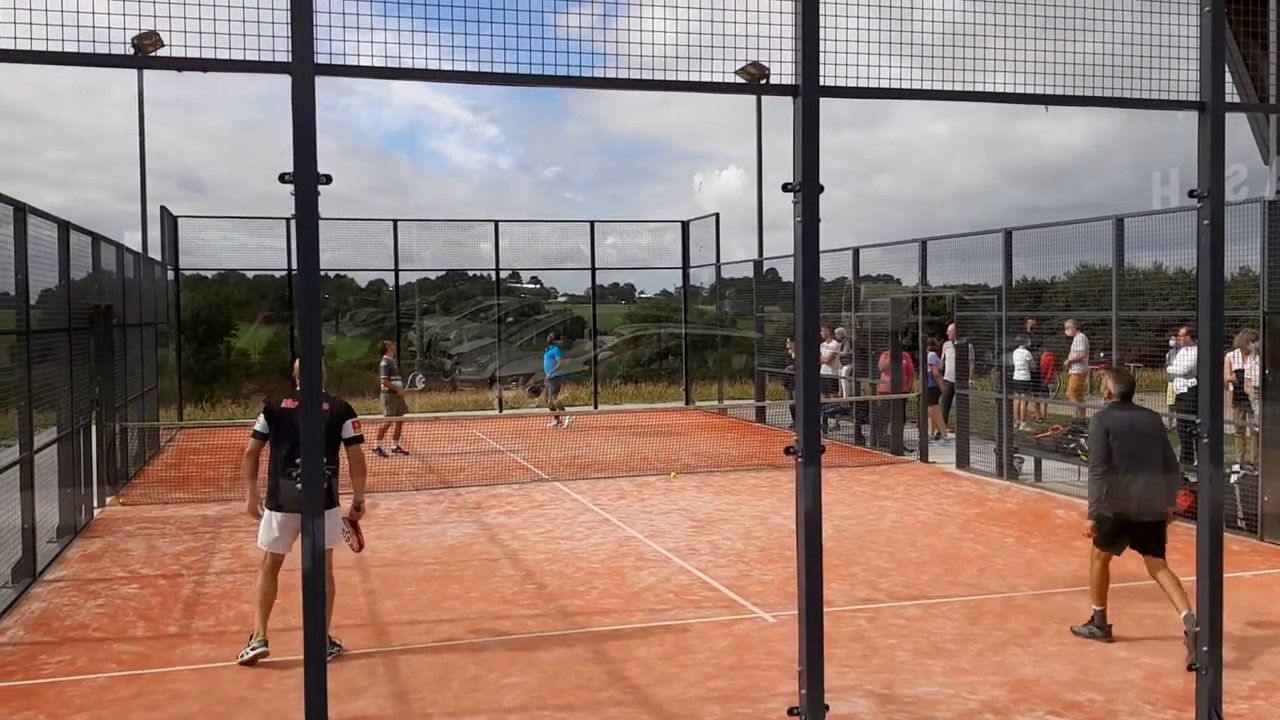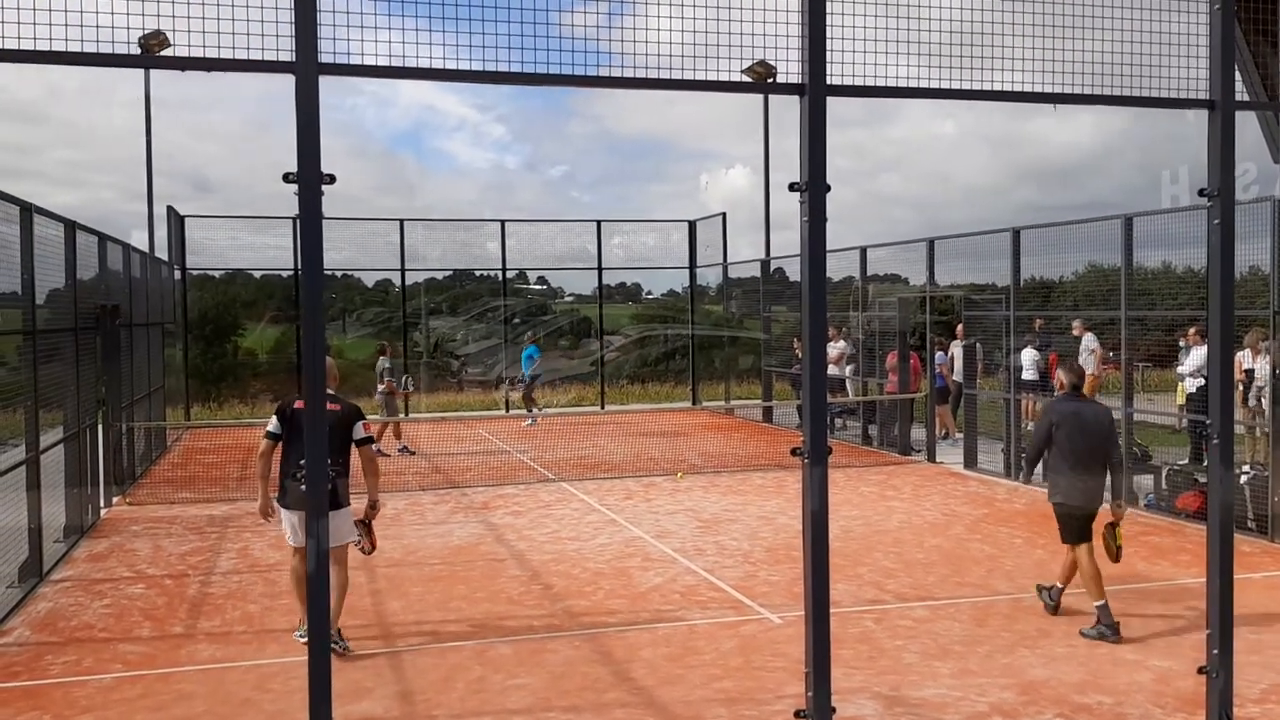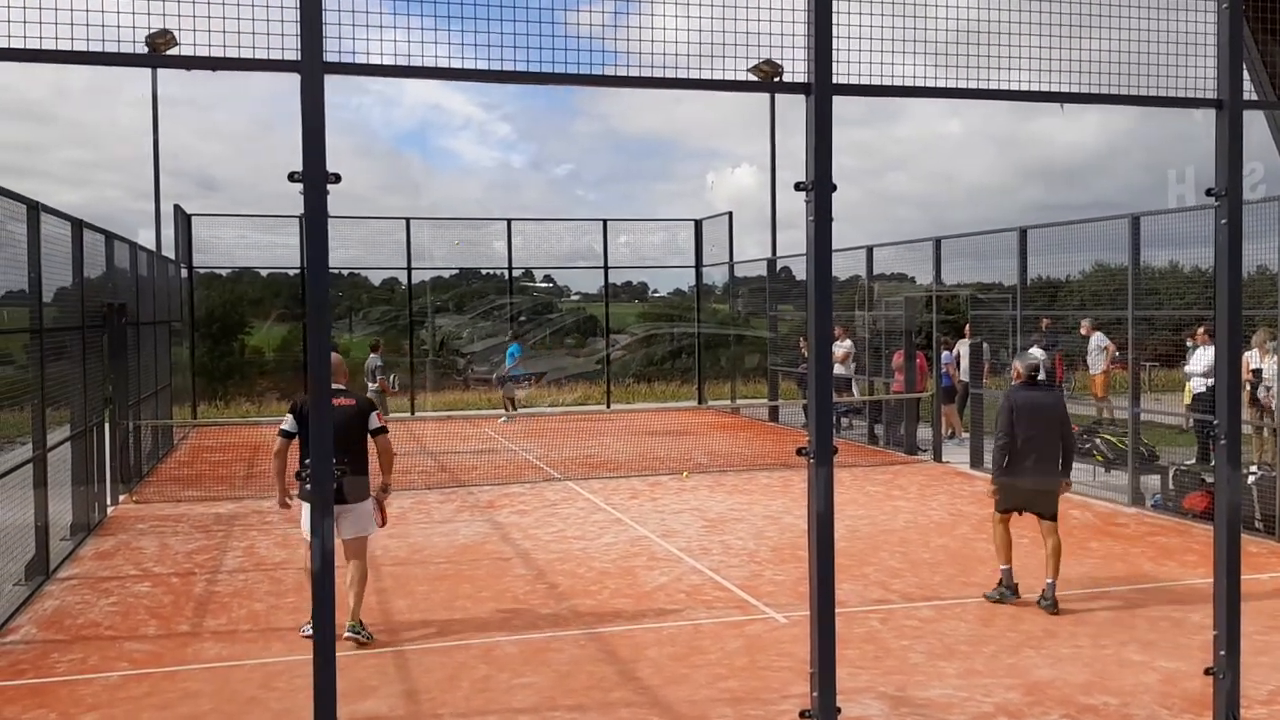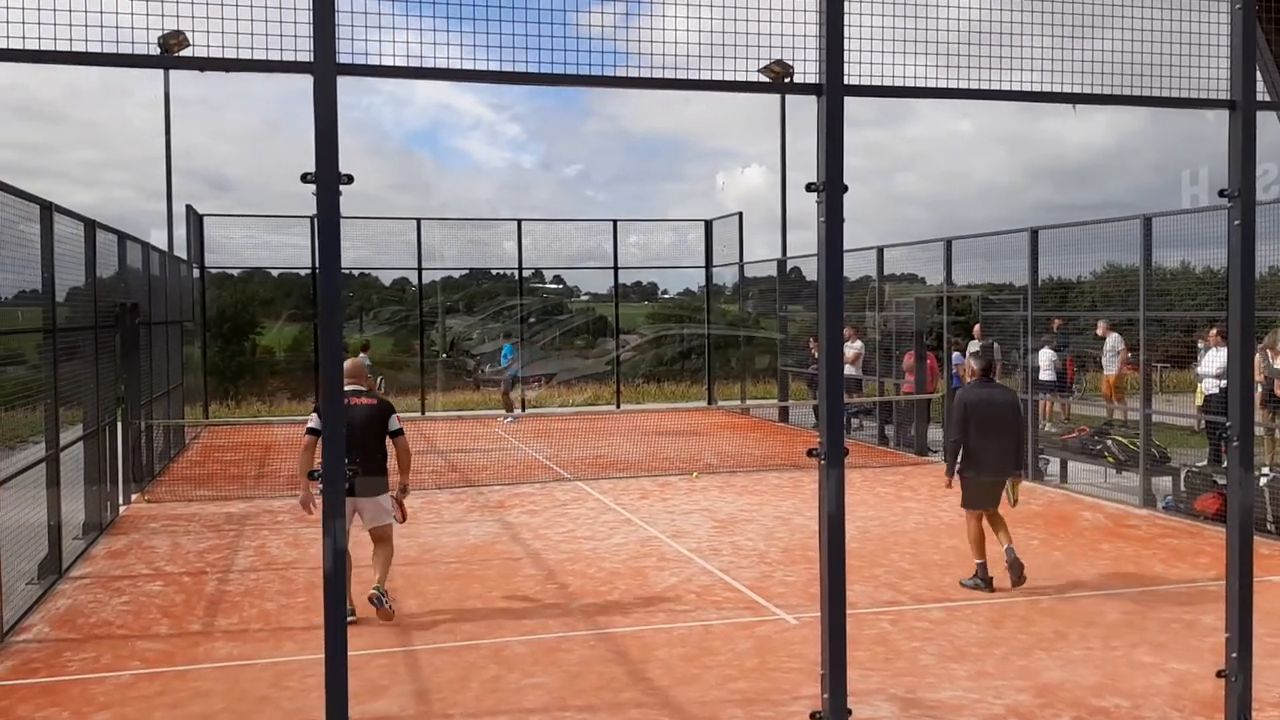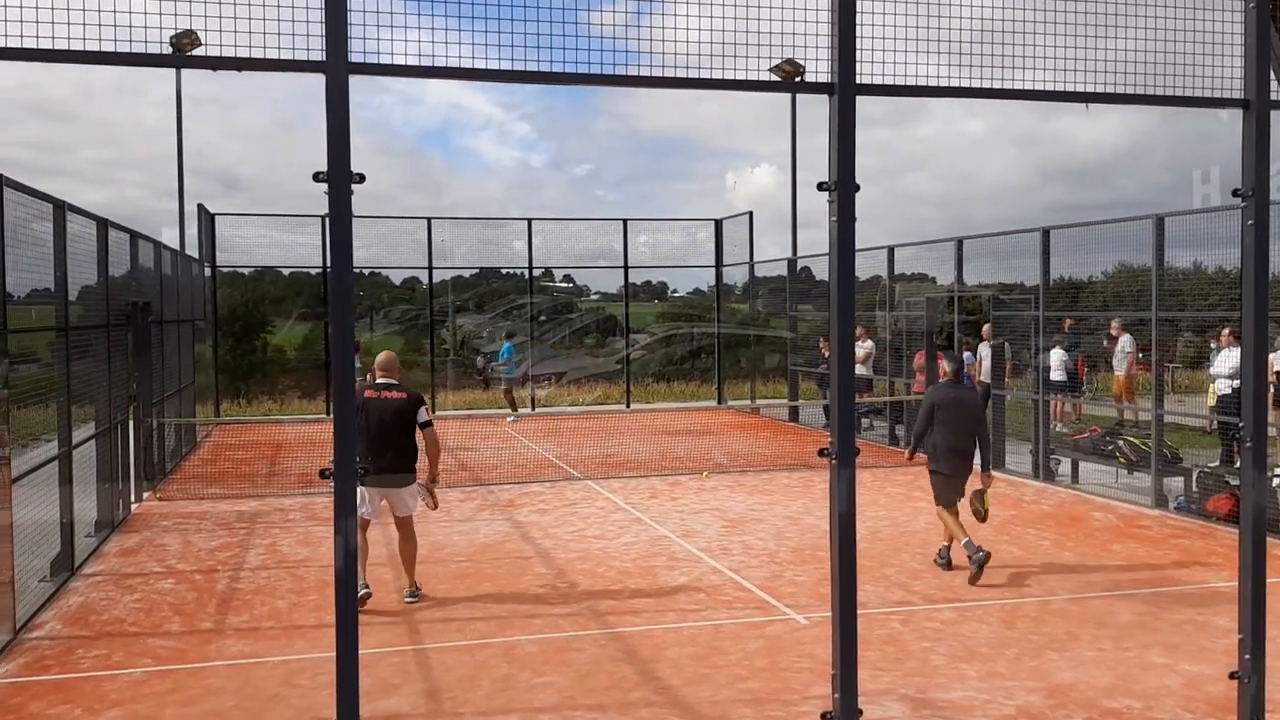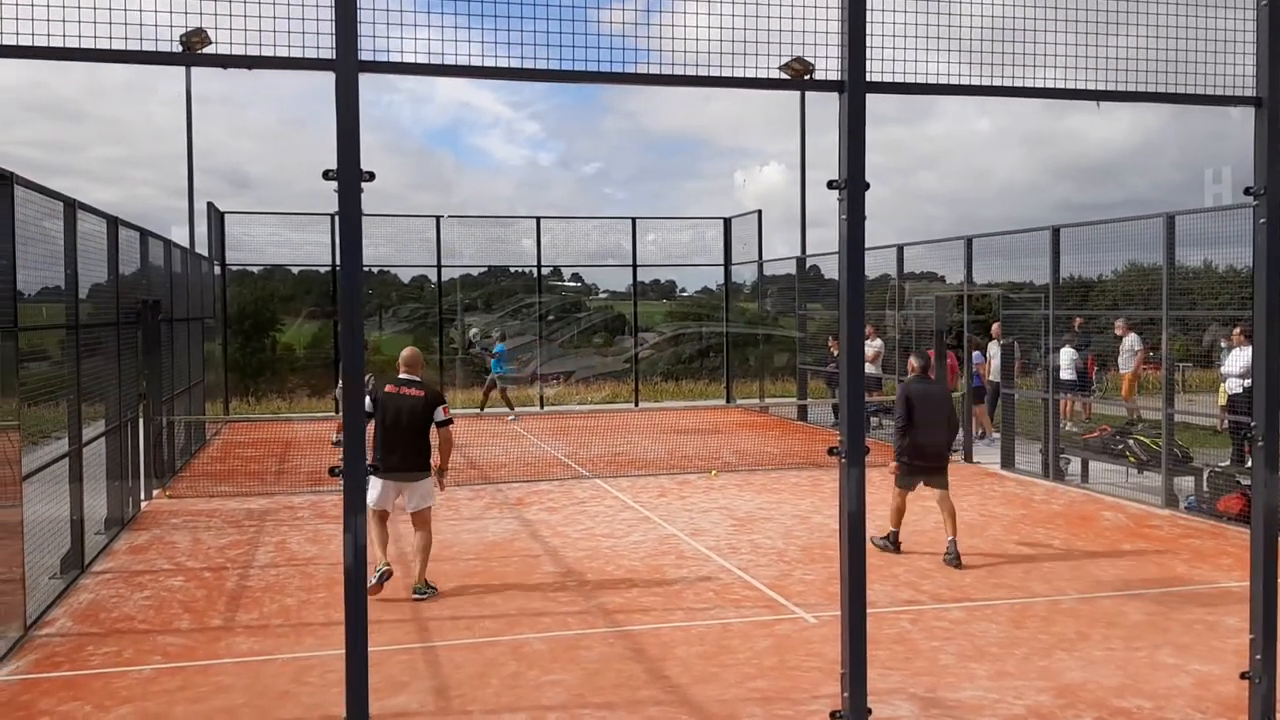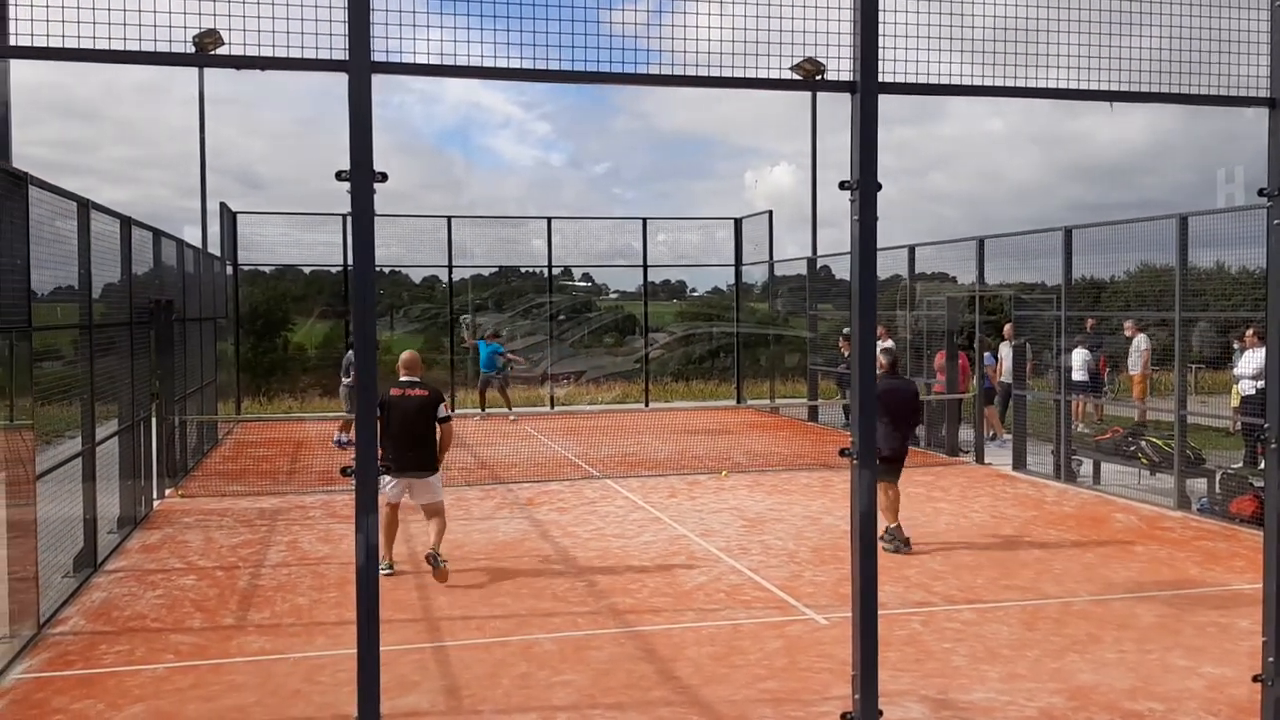
dt=0.4s
person 1, frame 1
left shoulder: (274, 407)
right shoulder: (341, 409)
left elbow: (251, 452)
right elbow: (356, 458)
left wrist: (252, 494)
right wrist: (359, 498)
left hip: (279, 501)
right hip: (321, 501)
left knee: (268, 568)
right knee: (322, 569)
left ankle: (259, 637)
right ankle: (322, 641)
person 1, frame 2
left shoulder: (287, 407)
right shoulder: (350, 411)
left elbow: (264, 452)
right elbow: (368, 458)
left wrist: (263, 494)
right wrist: (373, 498)
left hip: (293, 497)
right hip: (333, 499)
left knee: (299, 556)
right knee: (337, 564)
left ankle: (306, 624)
right ankle: (331, 630)
person 1, frame 3
left shoulder: (301, 405)
right shoulder: (364, 405)
left elbow: (279, 450)
right elbow: (384, 446)
left wrist: (281, 488)
right wrist: (386, 481)
right hip: (354, 492)
left knee: (314, 550)
right knee: (356, 557)
left ankle: (316, 618)
right ankle: (354, 622)
person 1, frame 4
right shoulder: (383, 405)
left elbow: (307, 447)
right elbow: (403, 448)
left wrist: (304, 488)
right wrist: (404, 482)
right hip: (374, 485)
right knee: (383, 540)
left ankle: (347, 606)
right ankle: (379, 587)
person 1, frame 5
left shoulder: (358, 397)
right shoulder: (415, 399)
right elbow: (431, 439)
right wrist: (432, 476)
left hip: (366, 476)
right hip: (403, 476)
left knee: (358, 530)
right knee: (405, 529)
left ankle: (361, 582)
right ankle: (410, 587)
person 1, frame 6
left shoulder: (378, 391)
right shoulder: (433, 396)
right elbow: (446, 437)
right wrist: (442, 469)
left hip: (382, 469)
right hip: (417, 471)
left knee: (377, 519)
right knee: (422, 526)
left ankle: (382, 564)
right ankle: (420, 584)
person 1, frame 7
left shoulder: (383, 395)
right shoulder: (435, 395)
right elbow: (447, 432)
right wrist: (439, 459)
left hip: (393, 466)
right hip: (425, 467)
left knee: (390, 508)
right knee: (437, 514)
left ankle: (386, 560)
right ankle: (433, 550)
person 2, frame 1
left shoulder: (1103, 419)
right shoulder: (1153, 419)
left elbow: (1099, 471)
right elbow: (1170, 465)
left wrist: (1092, 513)
right wrist: (1169, 504)
left hip: (1119, 506)
right hip: (1152, 507)
left knee: (1100, 558)
right knee: (1158, 567)
left ankle: (1099, 623)
right ankle: (1193, 627)
person 2, frame 2
left shoulder: (1053, 410)
right shoulder: (1102, 412)
left elbow: (1035, 450)
right elbow: (1115, 460)
left wrist: (1027, 475)
right wrist: (1117, 499)
left hip: (1066, 492)
right hip: (1093, 492)
left knee: (1083, 552)
right knee: (1076, 545)
left ankle: (1106, 622)
right ankle: (1054, 596)
person 2, frame 3
left shoulder: (1011, 398)
right shoulder: (1055, 398)
left elbow: (1003, 441)
right elbow: (1068, 440)
left wrist: (994, 478)
right wrist: (1065, 475)
left hip: (1017, 476)
right hip: (1049, 478)
left knee: (1000, 521)
right knee: (1050, 532)
left ankle: (1007, 585)
right ankle: (1049, 594)
person 2, frame 4
left shoulder: (965, 395)
right shoulder: (1009, 395)
left elbow: (955, 437)
right elbow: (1020, 435)
left wrist: (949, 470)
right wrist: (1017, 468)
left hip: (975, 468)
right hip: (1003, 469)
left knee: (973, 516)
right knee: (991, 513)
left ankle: (982, 576)
right ankle: (1011, 556)
person 2, frame 5
left shoulder: (935, 394)
right shoulder: (974, 397)
left elbow: (921, 427)
right elbow: (983, 436)
left wrist: (912, 449)
right wrist: (986, 469)
left hip: (941, 461)
right hip: (964, 462)
left knee: (945, 511)
right knee: (951, 507)
left ankle: (976, 552)
right ankle: (944, 554)
person 2, frame 6
left shoulder: (906, 388)
right shoulder: (943, 390)
left elbow: (901, 426)
right elbow: (953, 424)
left wrist: (896, 457)
right wrist: (946, 447)
left hip: (912, 454)
right hip: (938, 454)
left knee: (899, 494)
right knee: (943, 499)
left ankle: (892, 540)
right ankle: (952, 549)
person 2, frame 7
left shoulder: (876, 386)
right shoulder: (911, 386)
right elbow: (917, 419)
left hip: (882, 444)
right hip: (902, 445)
left knee: (882, 488)
right knee: (892, 484)
left ankle: (898, 538)
right ankle: (893, 532)
